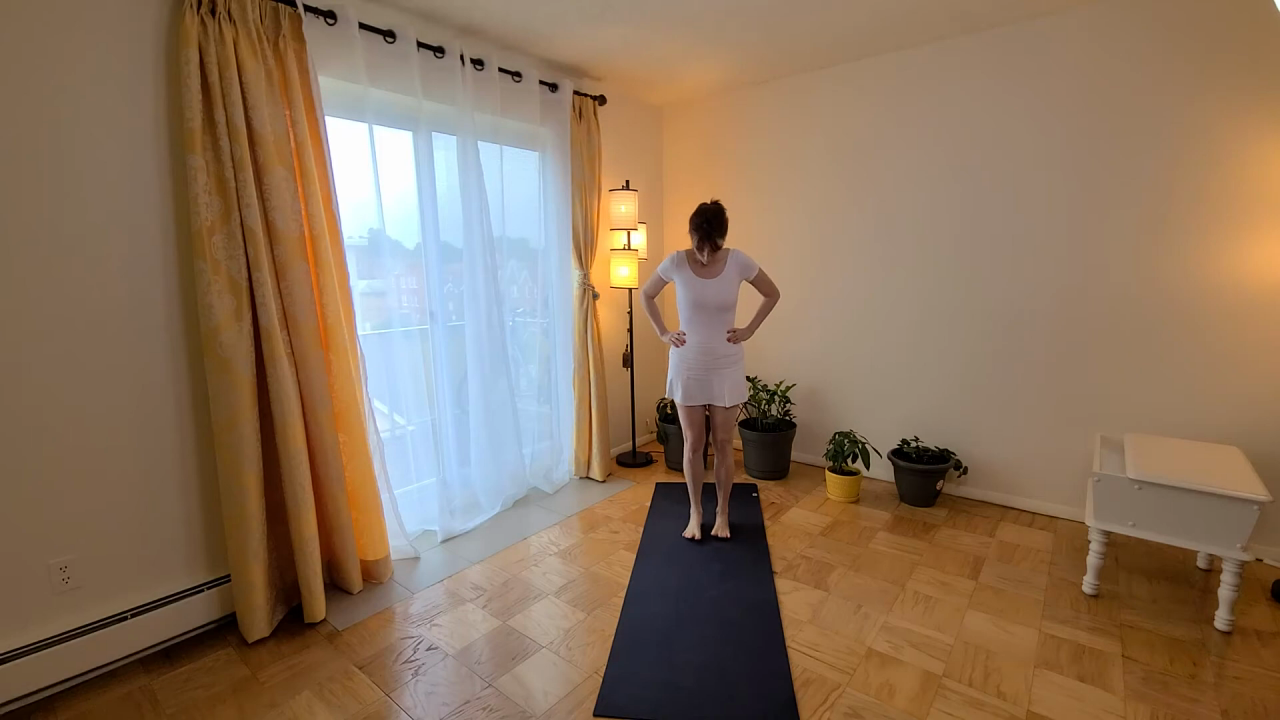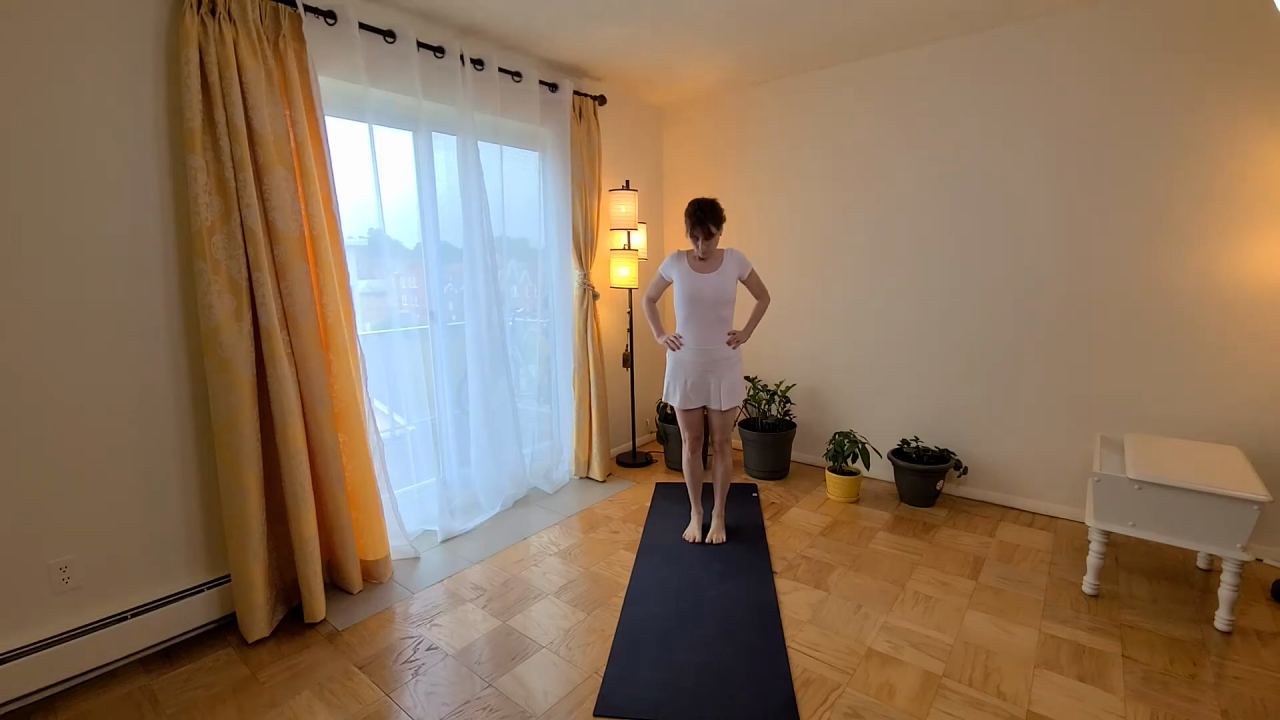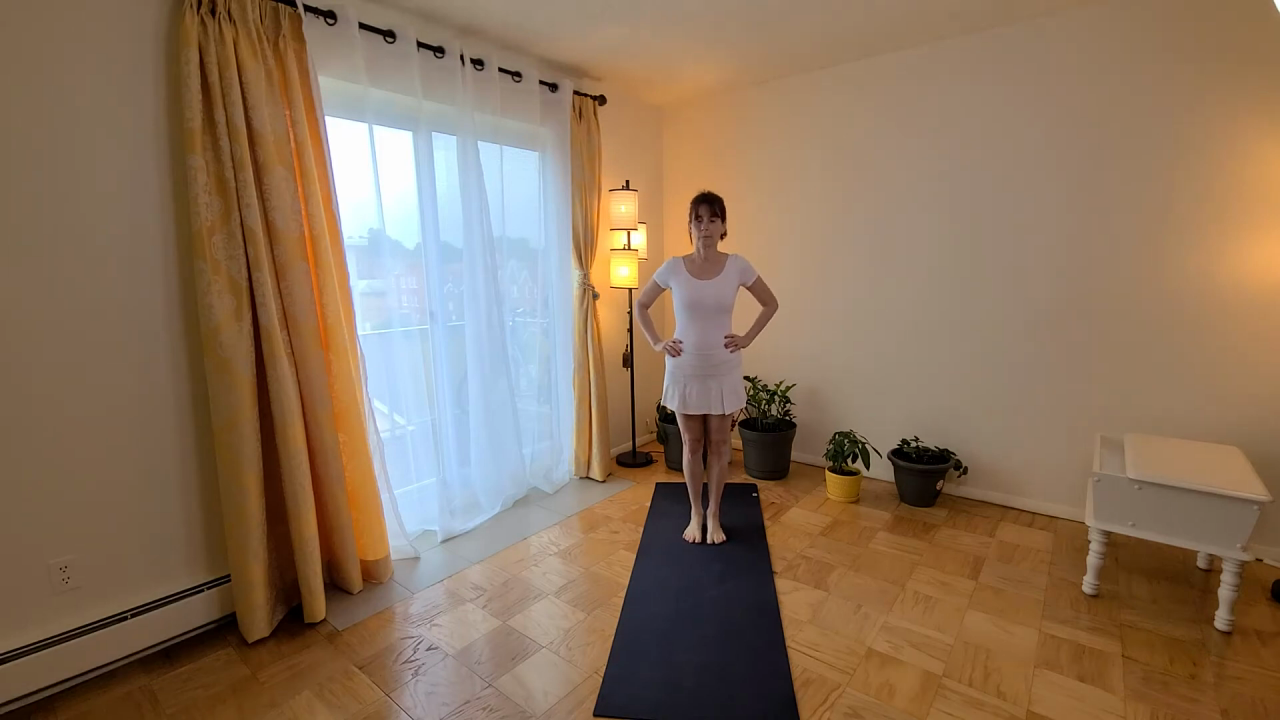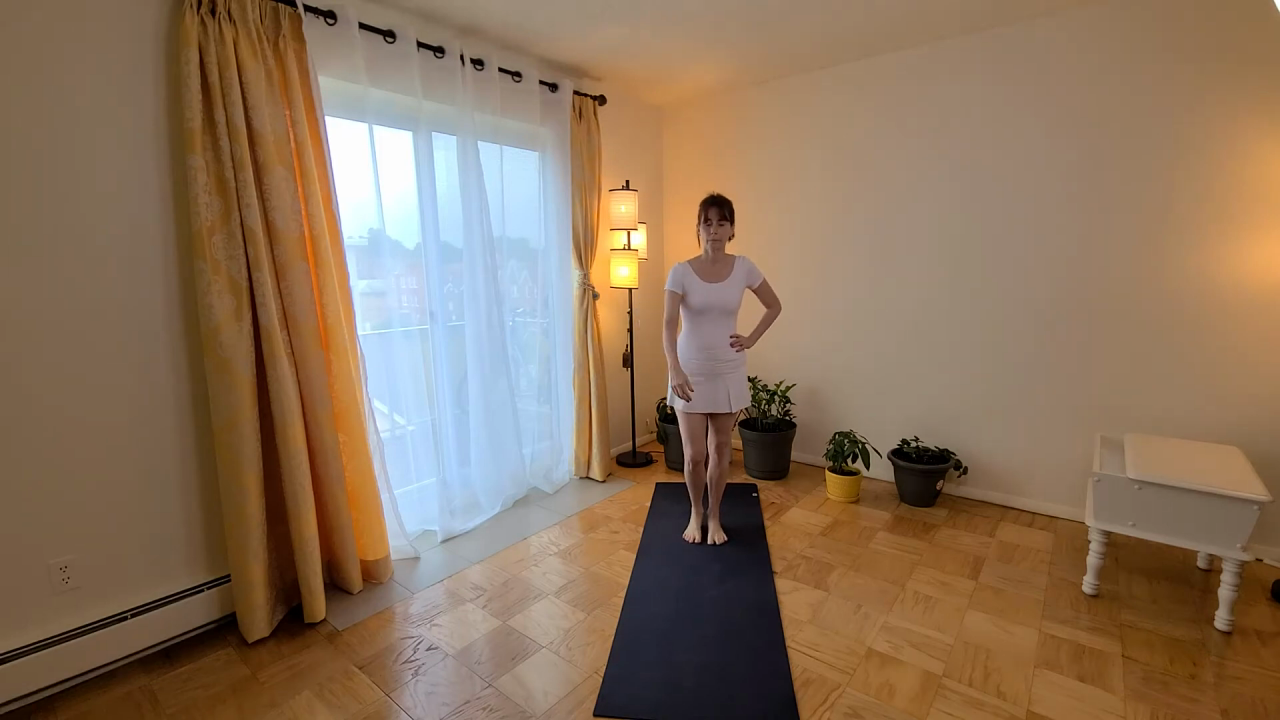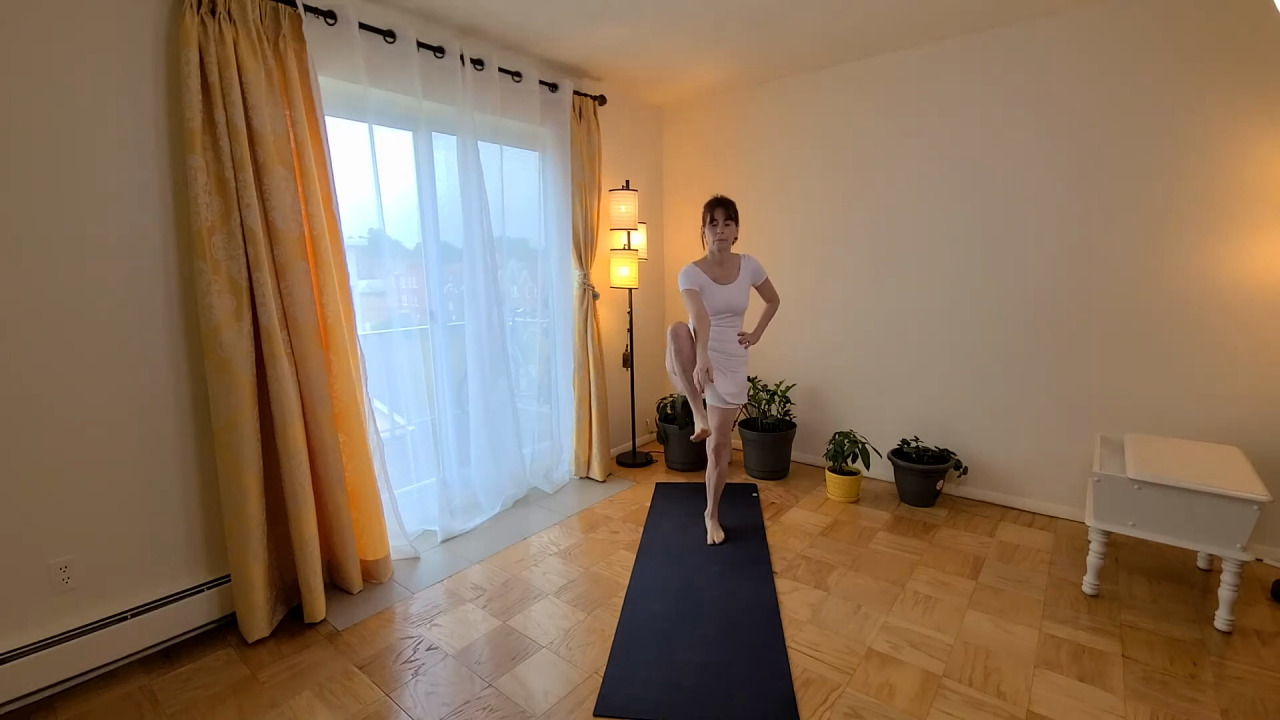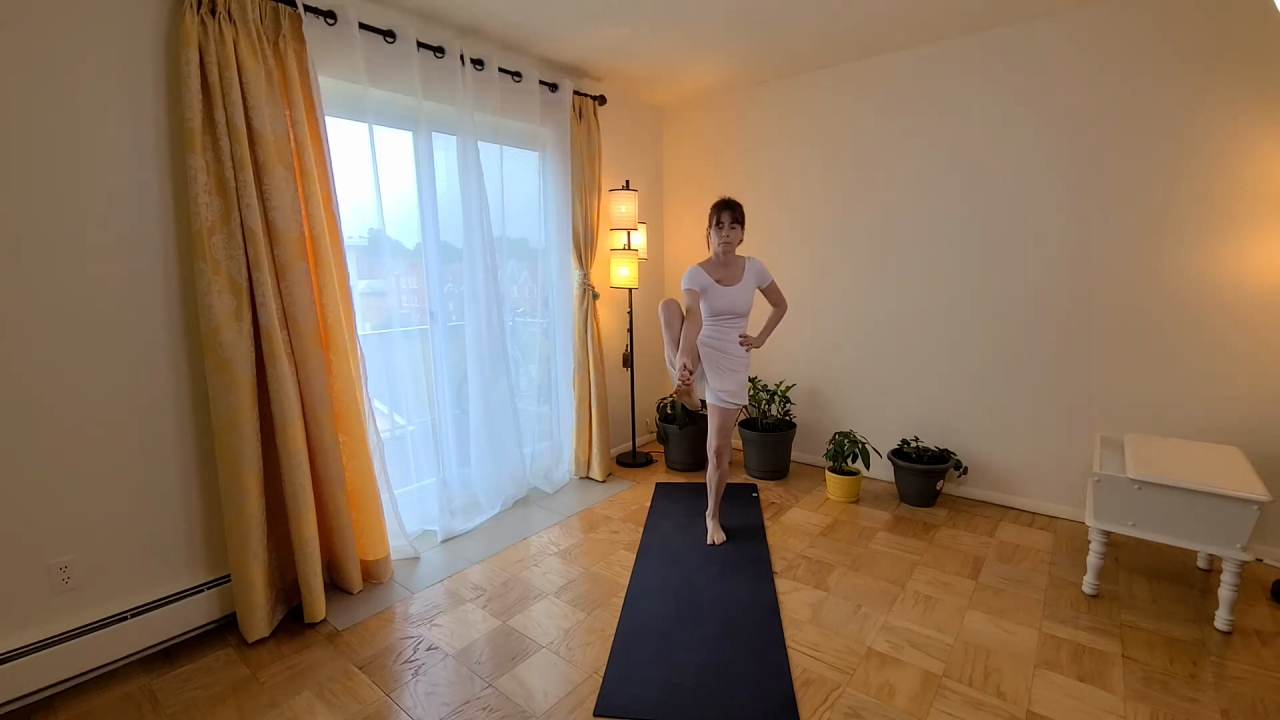
dt=0.7s
person 1, frame 1
left shoulder: (739, 262)
right shoulder: (676, 263)
left elbow: (772, 294)
right elbow: (647, 295)
left wrist: (749, 330)
right wrist: (663, 333)
left hip: (726, 368)
right hip: (687, 367)
left knee: (722, 443)
right knee: (693, 443)
left ankle: (722, 513)
right ankle: (695, 512)
person 1, frame 2
left shoulder: (736, 261)
right shoulder: (674, 262)
left elbow: (763, 298)
right elbow: (649, 299)
left wrist: (747, 332)
right wrist: (660, 335)
left hip: (724, 367)
right hip: (685, 367)
left knee: (721, 443)
right knee: (691, 442)
left ankle: (718, 516)
right ankle: (696, 513)
person 1, frame 3
left shoulder: (737, 266)
right shoulder: (673, 268)
left elbow: (770, 303)
right elbow: (640, 306)
left wrist: (747, 338)
right wrist: (656, 342)
left hip: (723, 370)
right hip: (684, 371)
left knee: (718, 444)
right knee: (692, 445)
left ankle: (713, 514)
right ankle: (695, 514)
person 1, frame 4
left shoulder: (744, 268)
right shoulder: (681, 272)
left elbow: (774, 306)
right elbow: (670, 324)
left wrist: (752, 339)
right wrist: (675, 369)
left hip: (728, 373)
right hip: (690, 372)
left knee: (720, 448)
right knee: (695, 455)
left ankle: (714, 515)
right ankle: (695, 513)
person 1, frame 5
left shoulder: (749, 266)
right shoulder: (691, 273)
left elbow: (773, 300)
right elbow: (699, 316)
left wrist: (756, 335)
right wrist: (701, 357)
left hip: (731, 364)
right hip: (696, 357)
left knee: (719, 446)
right knee: (677, 332)
left ankle: (712, 515)
right ankle: (698, 415)
person 1, frame 6
left shoulder: (754, 268)
right shoulder: (695, 274)
left elbow: (780, 305)
right elbow: (693, 317)
left wrist: (760, 339)
right wrist: (682, 357)
left hip: (731, 365)
right hip: (697, 356)
left knee: (719, 448)
right knee: (669, 306)
left ankle: (712, 516)
right ankle: (685, 383)
